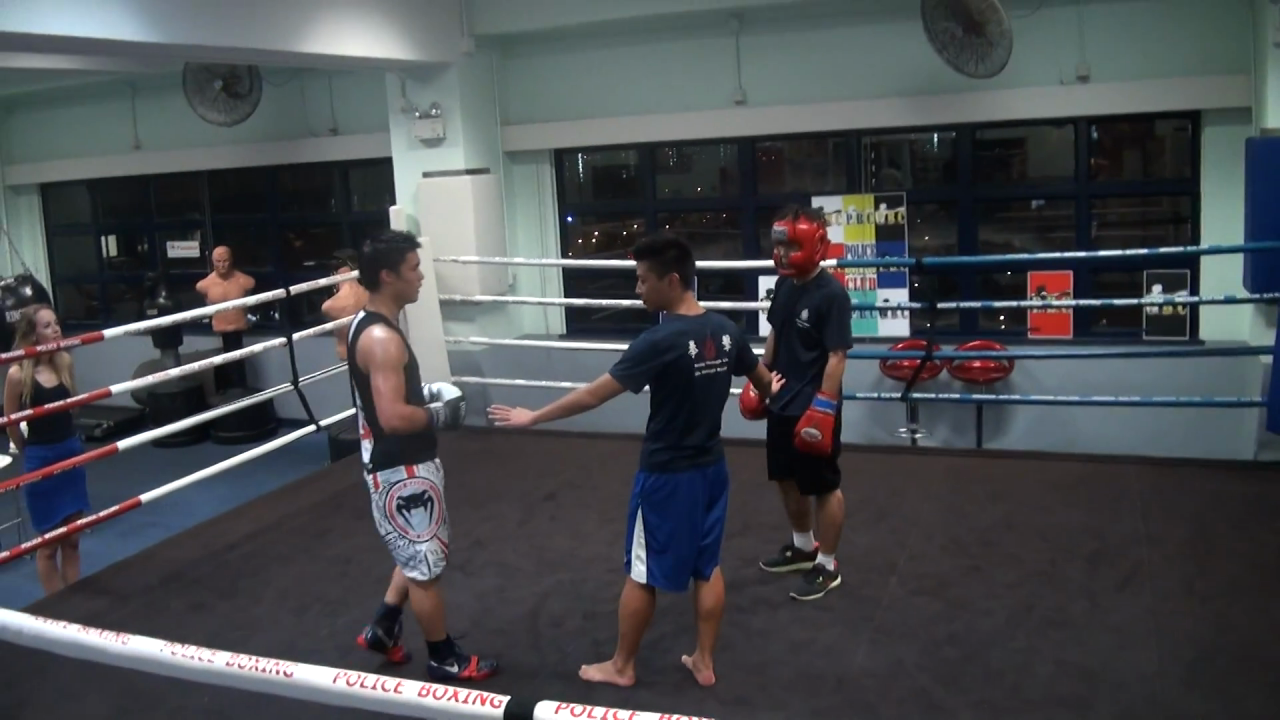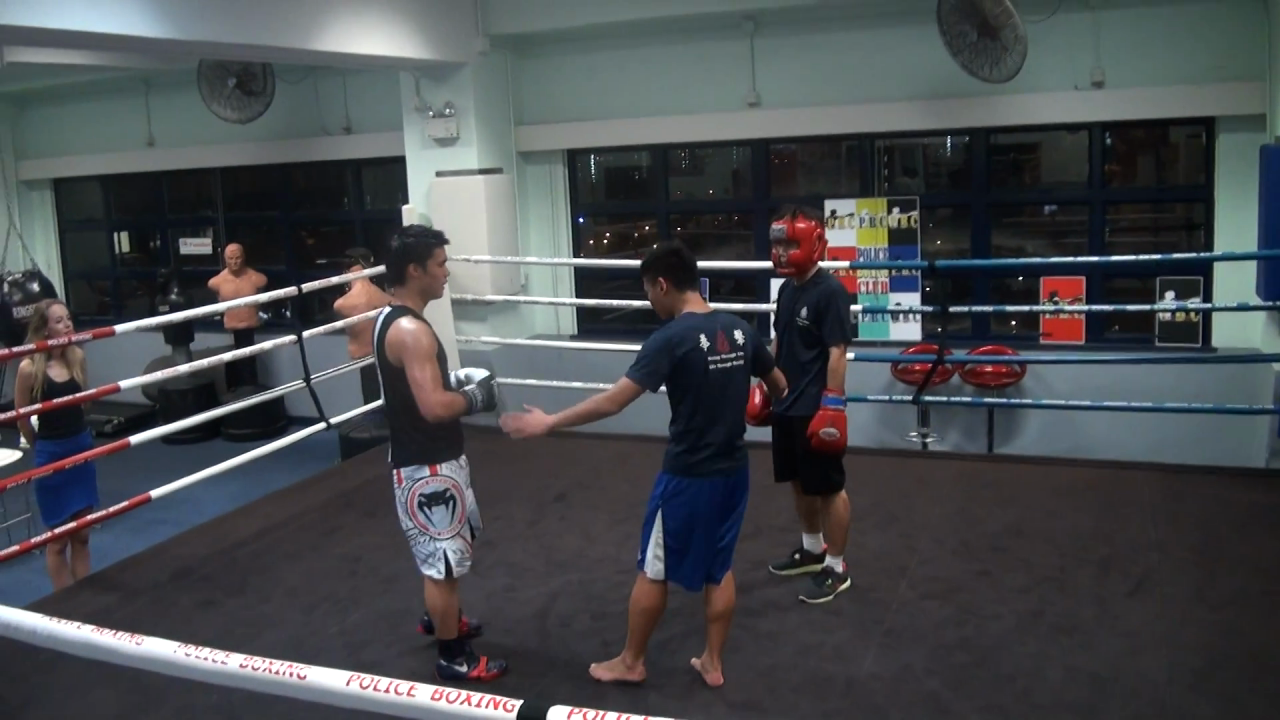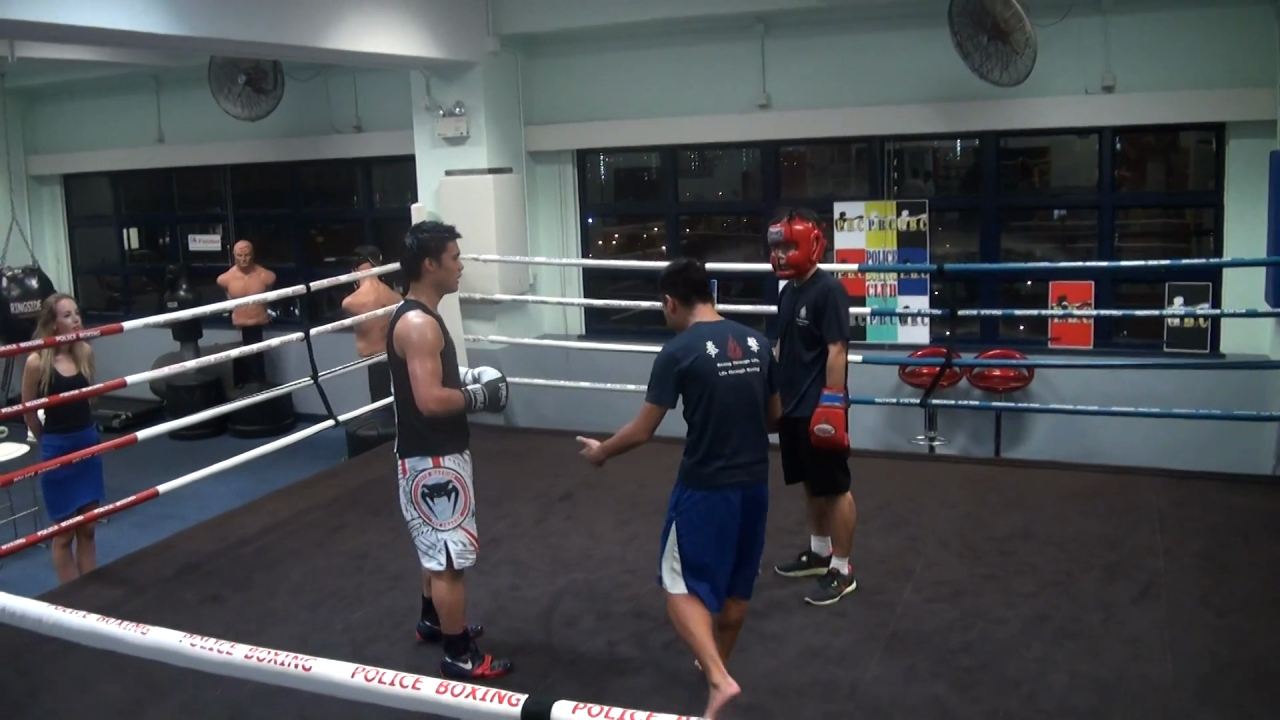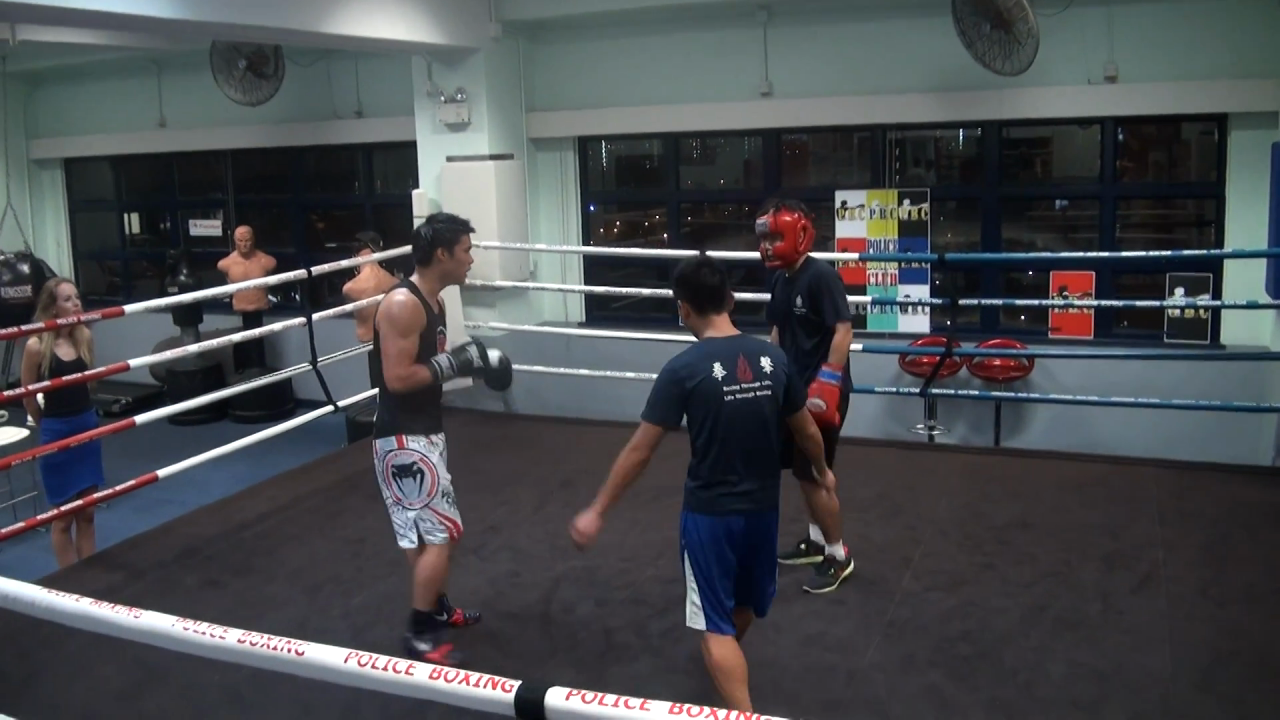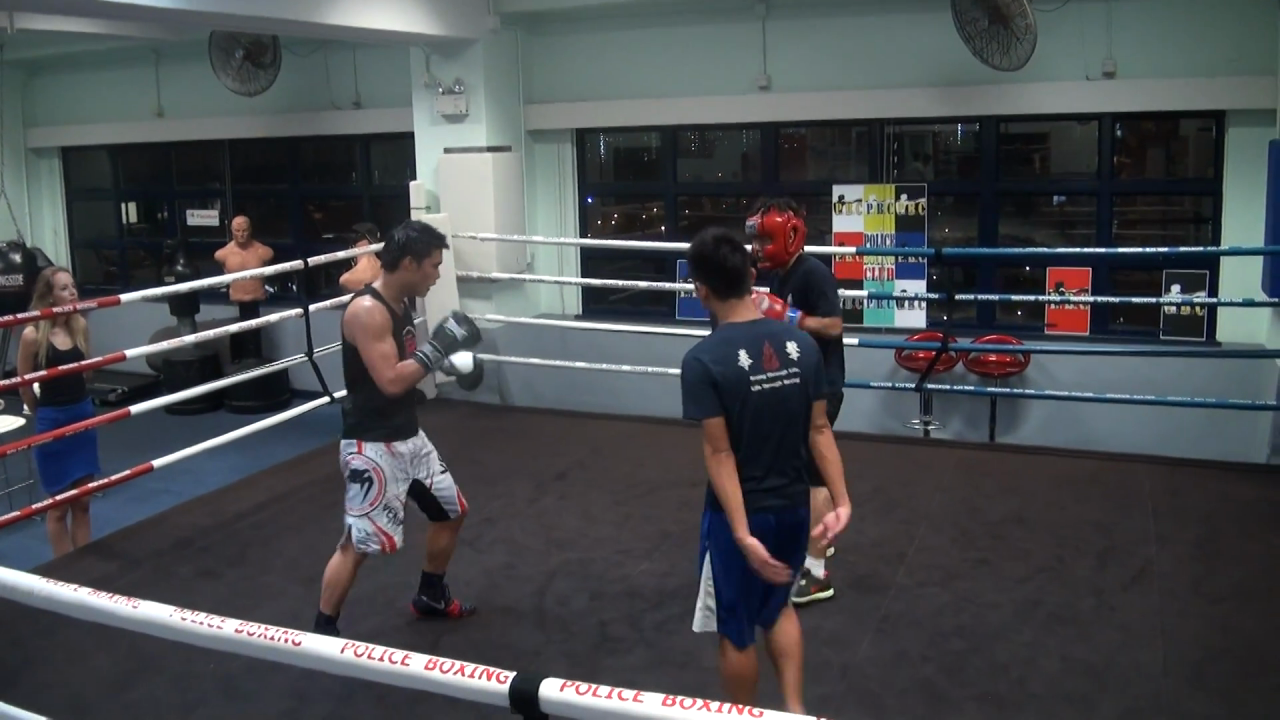
dt=0.3s
person 1, frame 1
left shoulder: (660, 341)
right shoulder: (726, 330)
left elbow: (594, 395)
right elbow: (764, 381)
left wrist: (532, 417)
right wrist: (769, 392)
left hip: (666, 475)
right hip: (711, 468)
left knee: (642, 573)
right knee: (707, 566)
left ankle: (621, 666)
right ankle: (704, 662)
person 1, frame 2
left shoulder: (670, 338)
right shoulder: (744, 330)
left elbow: (614, 401)
right elbow: (778, 386)
left wrist: (550, 423)
left hip: (689, 476)
right hip: (734, 472)
left knee: (653, 570)
right knee: (719, 570)
left ankle: (630, 660)
right ankle: (712, 663)
person 1, frame 3
left shoulder: (678, 350)
right shoulder: (757, 342)
left elbow: (642, 430)
right elbow: (774, 413)
left wrist: (601, 450)
left hip: (704, 487)
right hip: (755, 484)
left knee: (682, 587)
right knee: (737, 586)
left ankle: (718, 679)
right ankle: (719, 665)
person 1, frame 4
left shoulder: (684, 368)
right shoulder: (772, 357)
left elbow: (638, 452)
right elbow: (806, 429)
left wrist: (597, 511)
right wrist: (822, 469)
left hip: (708, 512)
right hip: (764, 508)
left knee: (715, 624)
right knee: (745, 601)
right ankle: (729, 665)
person 1, frame 5
left shoulder: (703, 359)
right shoulder: (802, 343)
left elbow: (719, 453)
right elbow: (819, 429)
left wrist: (740, 534)
right wrist: (841, 502)
left hip: (738, 513)
right hip: (793, 506)
left knee: (735, 628)
right knee: (777, 607)
right ankle: (795, 710)
person 2, frame 1
left shoulder: (371, 325)
right shoulder: (381, 338)
right elbow: (393, 417)
left wrist: (428, 393)
right wrist: (441, 415)
left hip: (398, 465)
right hip: (403, 470)
left knee: (416, 554)
right knee: (427, 567)
left ankle: (382, 628)
right ankle: (445, 660)
person 2, frame 2
left shoulder: (394, 319)
right shoulder: (410, 331)
right elbow: (435, 406)
left wrist: (458, 379)
right wrist: (477, 396)
left hip: (434, 458)
right hip: (426, 466)
left knee: (453, 544)
right knee: (442, 561)
left ankle: (441, 617)
right ankle: (454, 658)
person 2, frame 3
left shoulder: (416, 315)
right shoulder: (418, 324)
right elbow: (431, 400)
left wrist: (469, 378)
right wrist: (481, 395)
left hip: (436, 453)
right hip: (431, 459)
left knee: (439, 549)
right knee: (448, 557)
left ankle: (434, 620)
right ankle: (459, 655)
person 2, frame 4
left shoulder: (430, 302)
right shoulder: (402, 304)
right elbow: (397, 379)
left wrist: (474, 360)
right wrist: (456, 363)
left hip: (426, 433)
right hip: (404, 439)
left knee: (438, 529)
right knee: (434, 536)
left ankle: (433, 609)
right ankle: (420, 635)
person 2, frame 5
left shoulder: (401, 303)
right shoulder: (366, 311)
right elbow: (391, 380)
left wrist: (449, 359)
right wrist: (438, 347)
left hip: (409, 437)
right hip: (373, 446)
left knee: (452, 511)
right knee: (357, 544)
left ankle: (431, 594)
right ankle: (323, 631)
person 3, frame 1
left shoulder: (832, 294)
right shoulder: (785, 284)
left elbow: (837, 357)
left wrist: (823, 409)
left hip: (813, 407)
right hip: (782, 402)
left knee: (823, 487)
right knee: (786, 479)
left ankle: (827, 566)
right ankle: (804, 546)
person 3, frame 2
left shoulder: (830, 291)
right shoulder: (787, 288)
left elbow: (837, 352)
left wrist: (833, 406)
right wrist: (764, 387)
left hip: (816, 408)
right hip: (785, 405)
left knee: (829, 487)
right knee: (799, 482)
left ankle: (836, 568)
right ankle: (812, 549)
person 3, frame 3
left shoulder: (828, 290)
right shoulder: (788, 291)
left elbow: (837, 351)
left wrist: (832, 405)
left hip: (819, 409)
right hip: (792, 406)
left knee: (834, 488)
right knee: (810, 485)
left ankle: (841, 570)
right ankle: (819, 552)
person 3, frame 4
left shoulder: (821, 275)
right shoulder: (780, 279)
left elbow: (844, 329)
left wrist: (828, 383)
left hip: (822, 391)
left knee: (812, 474)
right knee: (801, 470)
left ankle: (837, 554)
right ankle: (819, 539)
person 3, frame 5
left shoulder: (813, 272)
right shoulder: (777, 275)
left elbow: (833, 325)
left wrist: (785, 318)
left hip: (818, 387)
left knee: (808, 475)
right knee: (802, 467)
left ankle: (816, 571)
right ankle: (815, 539)
person 4, frame 1
left shoulder: (64, 361)
left wrist: (66, 443)
right wrist: (32, 452)
left hip: (71, 451)
right hip: (41, 459)
left knee: (72, 538)
right knee: (49, 542)
person 4, frame 2
left shoulder: (77, 356)
right shoulder: (29, 368)
right elbow: (22, 418)
right wrist: (44, 447)
left hip: (82, 447)
right hip: (51, 454)
left knee: (82, 534)
right knee: (59, 538)
person 4, frame 3
left shoulder: (85, 352)
right shoulder: (37, 362)
right elbow: (28, 412)
right wrist: (50, 440)
left hip: (88, 441)
right hip: (58, 448)
left knee: (88, 528)
right knee: (65, 532)
person 4, frame 4
left shoulder: (84, 336)
right shoulder: (36, 346)
right elbow: (28, 396)
left wrist: (80, 416)
right wrist: (49, 425)
left hip: (87, 426)
right hip: (56, 432)
left knee: (87, 512)
right knee: (64, 516)
person 4, frame 5
left shoulder: (80, 325)
right shoulder: (33, 335)
right elbow: (24, 386)
left wrist: (76, 405)
right wrist: (45, 414)
left hip: (83, 415)
right hip: (53, 421)
left knee: (82, 501)
right knee: (60, 505)
